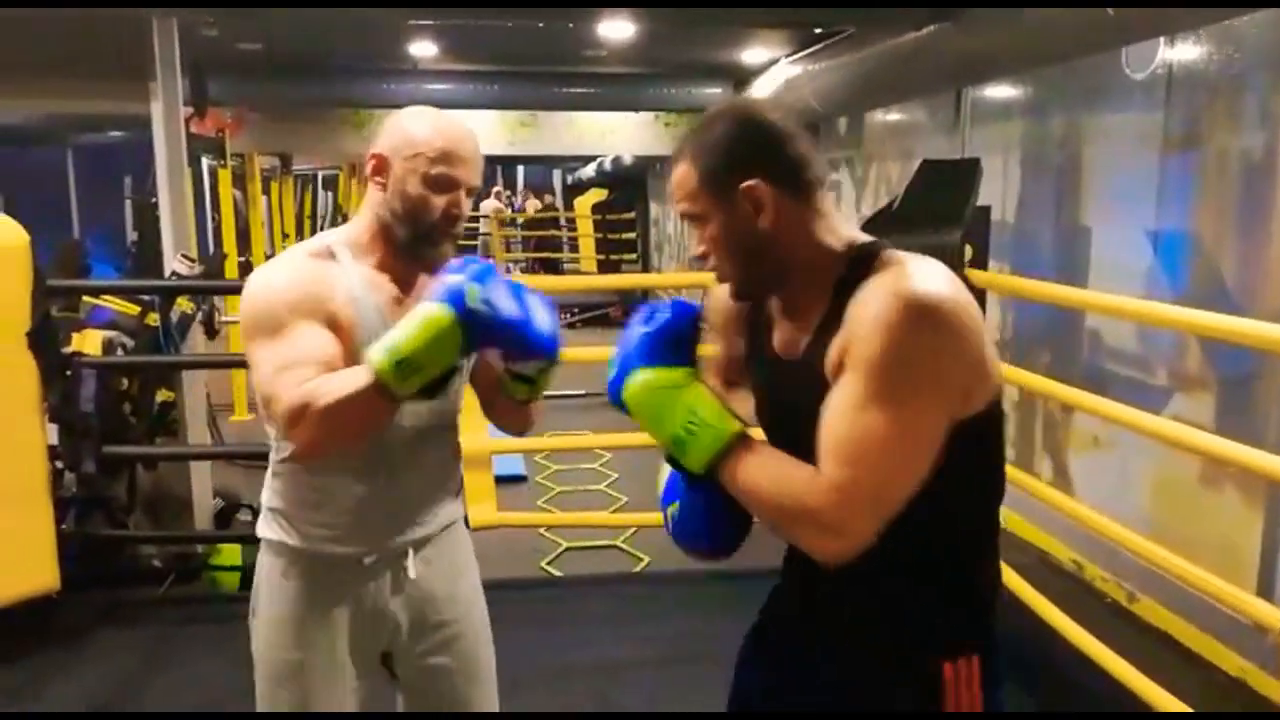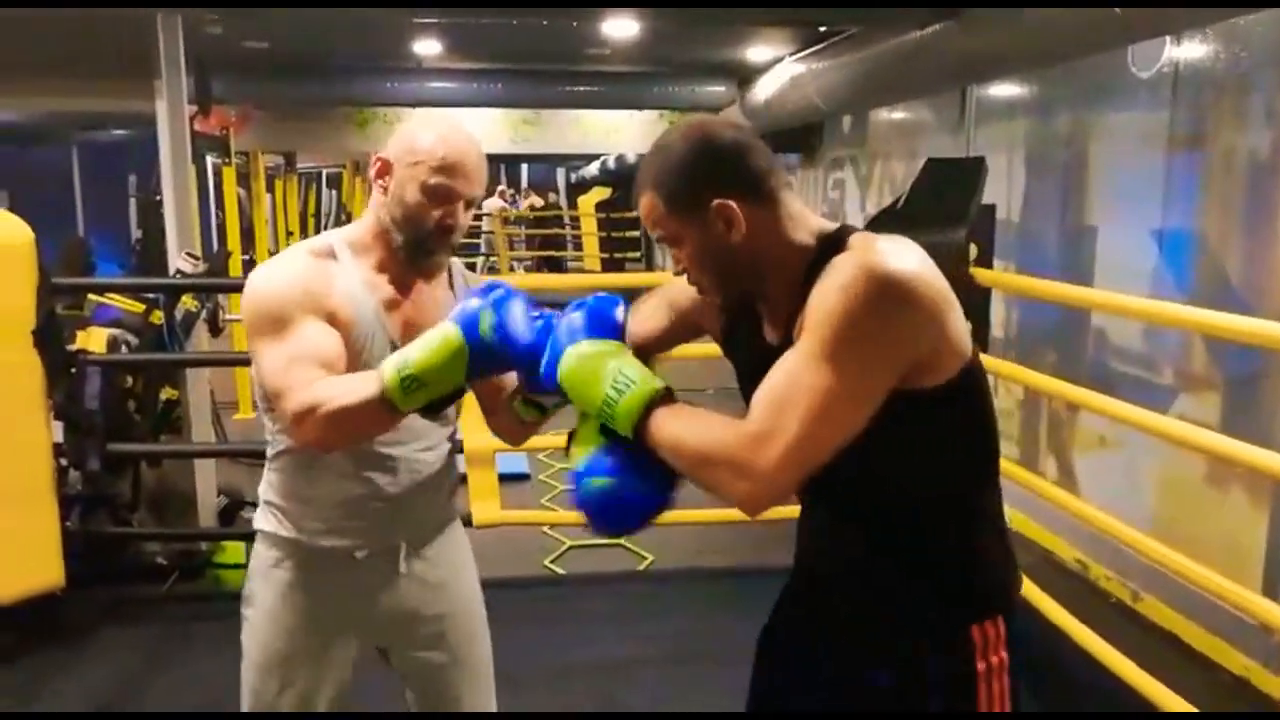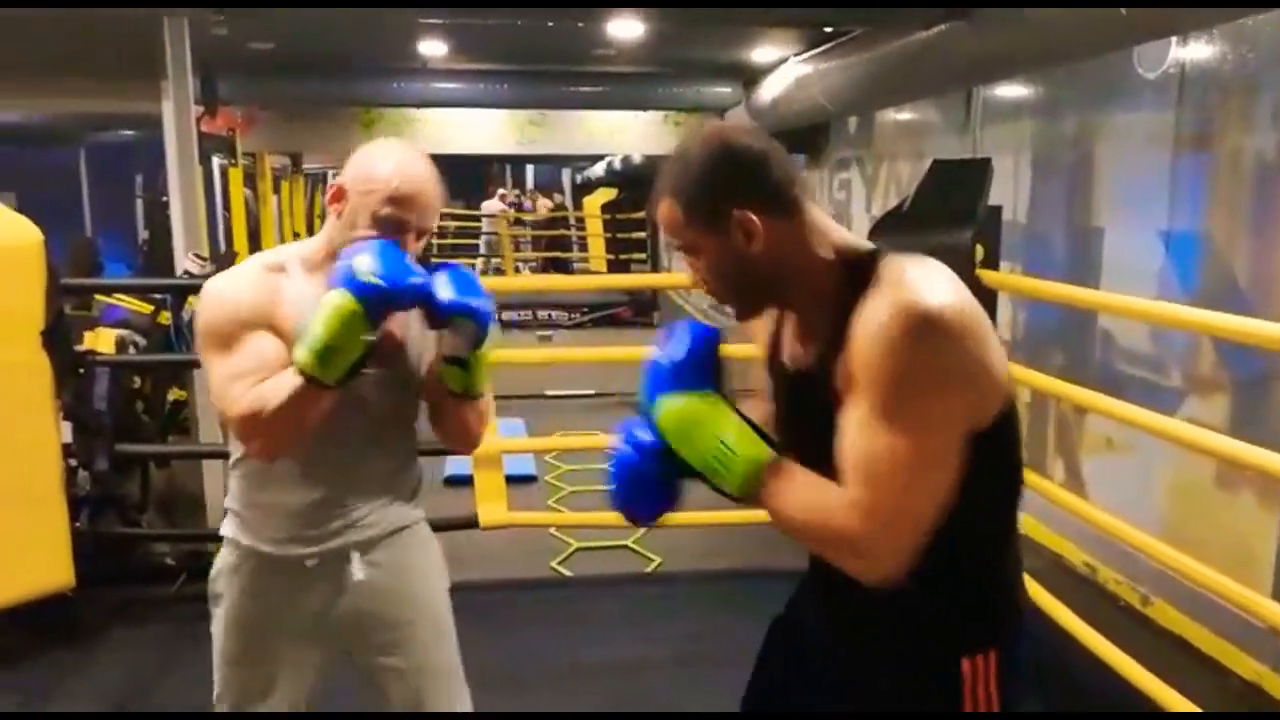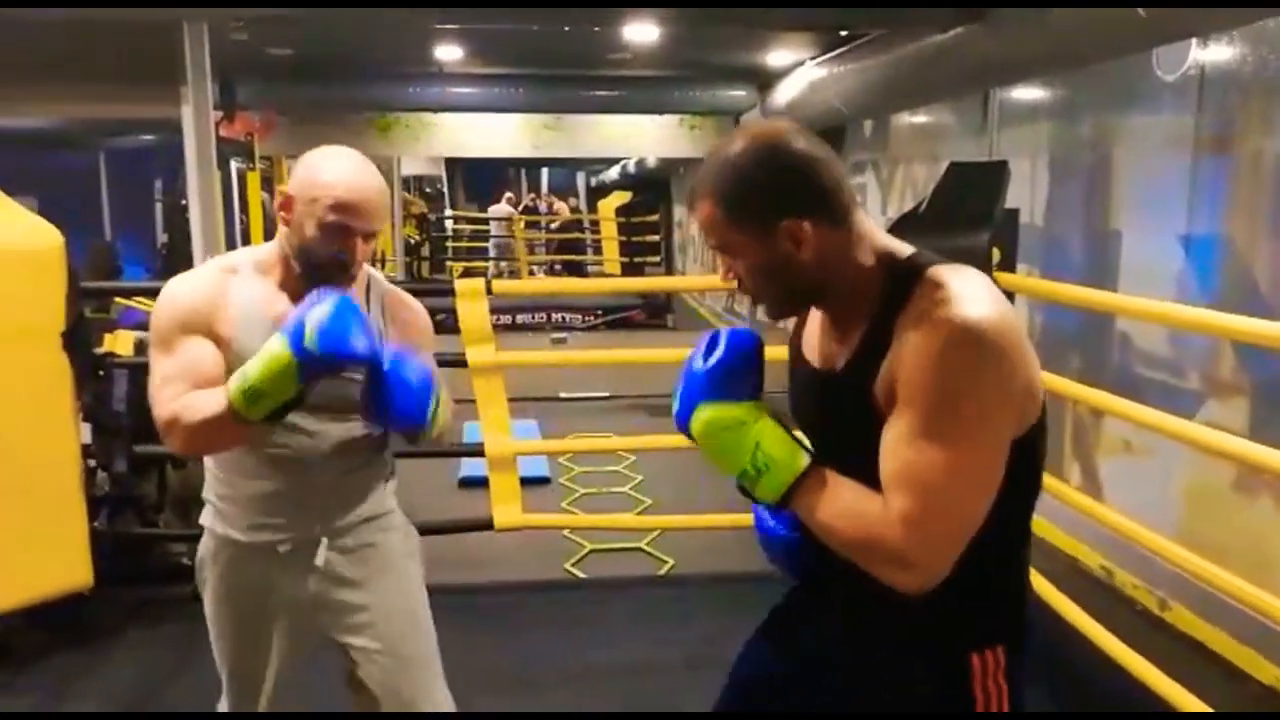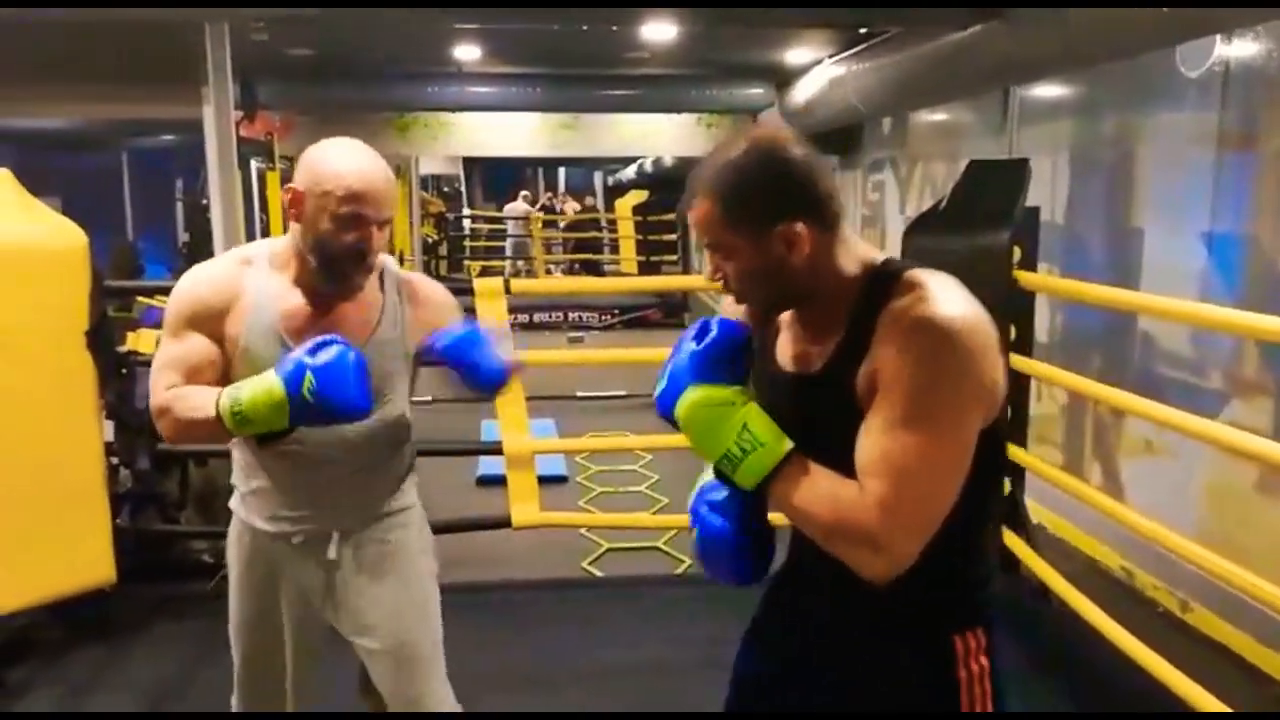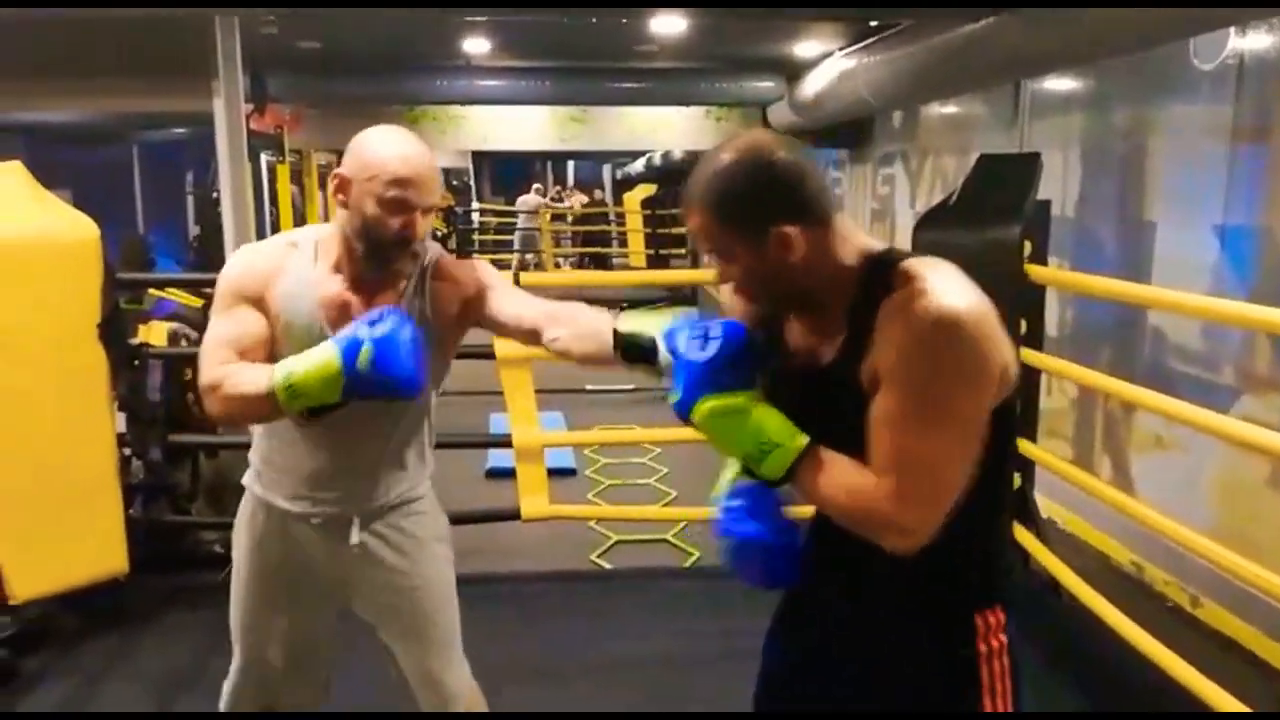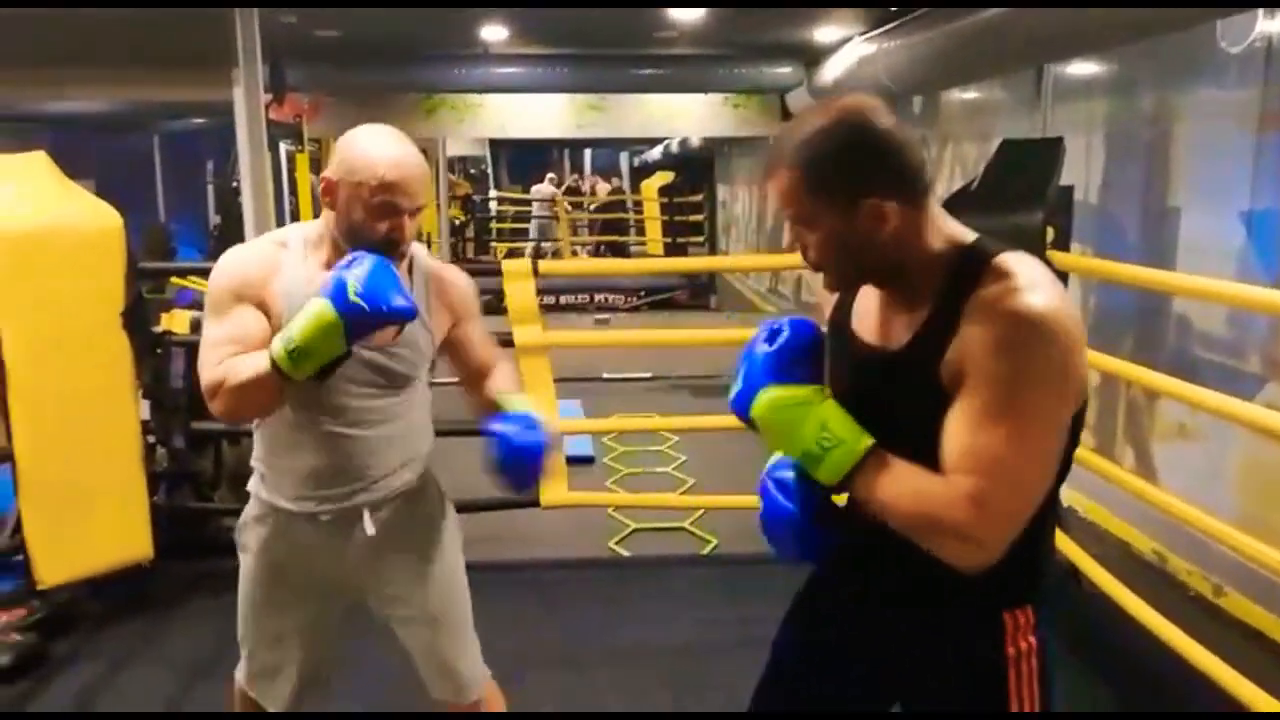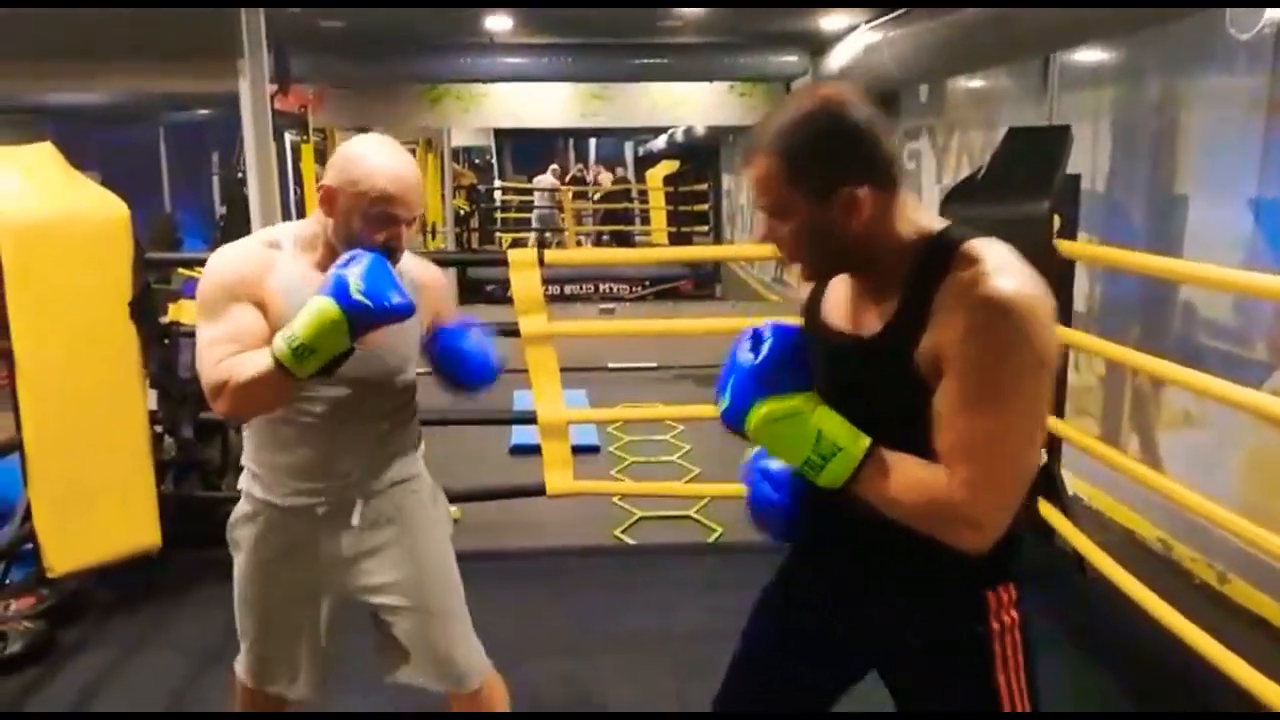
dt=0.2s
person 1, frame 1
left shoulder: (909, 306)
right shoulder: (749, 297)
left elbow: (837, 524)
left wrist: (697, 433)
left hip: (918, 658)
right hip: (805, 616)
person 1, frame 2
left shoulder: (874, 283)
right shoulder: (728, 292)
left elbow: (755, 474)
right elbow: (627, 336)
left wrist: (625, 397)
left hip: (936, 629)
right hip: (825, 599)
person 1, frame 3
left shoulder: (910, 317)
right shoulder: (783, 307)
left elbow: (872, 544)
left wrist: (717, 440)
right wrist: (666, 434)
left hip: (934, 653)
right hip: (830, 613)
person 1, frame 4
left shoulder: (955, 329)
right shoulder: (812, 307)
left elbow: (912, 559)
left wrist: (763, 456)
left hip: (942, 652)
right hip: (825, 607)
person 1, frame 5
left shoulder: (932, 329)
right shoulder: (769, 308)
left elbow: (884, 543)
left wrist: (742, 441)
right wrist: (722, 488)
left hip: (920, 638)
right hip: (806, 601)
person 1, frame 6
left shoulder: (933, 317)
right shoulder: (771, 302)
left elbow: (903, 520)
left wrist: (760, 440)
left hip: (940, 618)
right hip: (832, 590)
person 1, frame 7
left shoulder: (1018, 316)
right shoulder: (855, 284)
left elbow: (973, 534)
left wrist: (817, 436)
right wrist: (794, 458)
left hip: (972, 621)
right hip: (850, 582)
right knee: (781, 698)
person 1, frame 8
left shoulder: (990, 296)
right shoulder: (833, 270)
left elbow: (975, 519)
left wrist: (814, 437)
right wrist: (778, 451)
left hip: (954, 596)
right hip: (835, 556)
right knee: (747, 701)
person 2, frame 1
left shoulder: (467, 283)
right shoulder: (294, 283)
left elbow: (511, 417)
right elbow: (307, 426)
left wrist: (529, 361)
right wrist: (433, 335)
left hip: (436, 553)
right hip: (316, 568)
left knee: (466, 705)
person 2, frame 2
left shoulder: (470, 293)
right shoulder: (295, 281)
left elbow: (513, 428)
right elbow: (314, 422)
right wrist: (445, 353)
left hip: (428, 550)
right hip: (310, 560)
left knee: (468, 704)
right knee: (278, 704)
person 2, frame 3
left shoulder: (431, 297)
right shoulder: (244, 294)
left elbow: (466, 437)
right elbow: (260, 431)
left wrist: (464, 348)
right wrist: (344, 322)
left hip: (392, 552)
right hip: (271, 563)
left knee: (442, 707)
right knee: (250, 708)
person 2, frame 4
left shoulder: (397, 309)
right shoulder: (200, 298)
left elbow: (427, 405)
right elbow: (181, 427)
left wrist: (413, 407)
right wrist: (286, 365)
left hip: (365, 541)
right hip: (248, 551)
left knee: (422, 703)
right knee: (247, 704)
person 2, frame 5
left shoulder: (415, 297)
right shoulder: (215, 290)
right elbow: (170, 414)
left wrist: (481, 357)
right wrist: (278, 397)
left hip: (381, 535)
right hip: (273, 538)
left knee: (425, 702)
right knee: (265, 703)
person 2, frame 6
left shoulder: (451, 280)
right shoulder: (262, 270)
left elbow: (550, 322)
right elbow: (220, 396)
left wrist: (645, 338)
right wrist: (333, 369)
left hip: (396, 521)
right hip: (283, 522)
left knee: (449, 693)
right knee: (257, 696)
person 2, frame 7
left shoulder: (441, 282)
right shoulder: (252, 269)
left elbow: (490, 369)
right elbow: (224, 397)
left wrist: (513, 418)
right wrist: (324, 330)
left hip: (407, 515)
right hip: (293, 520)
left knee: (465, 686)
right knee: (266, 684)
person 2, frame 8
left shoulder: (420, 282)
right shoulder: (244, 269)
left elbow: (465, 348)
right elbow: (227, 393)
left wrist: (471, 355)
right wrist: (327, 324)
left hip: (395, 504)
right hip: (284, 511)
left knee: (463, 670)
right knee: (266, 675)
